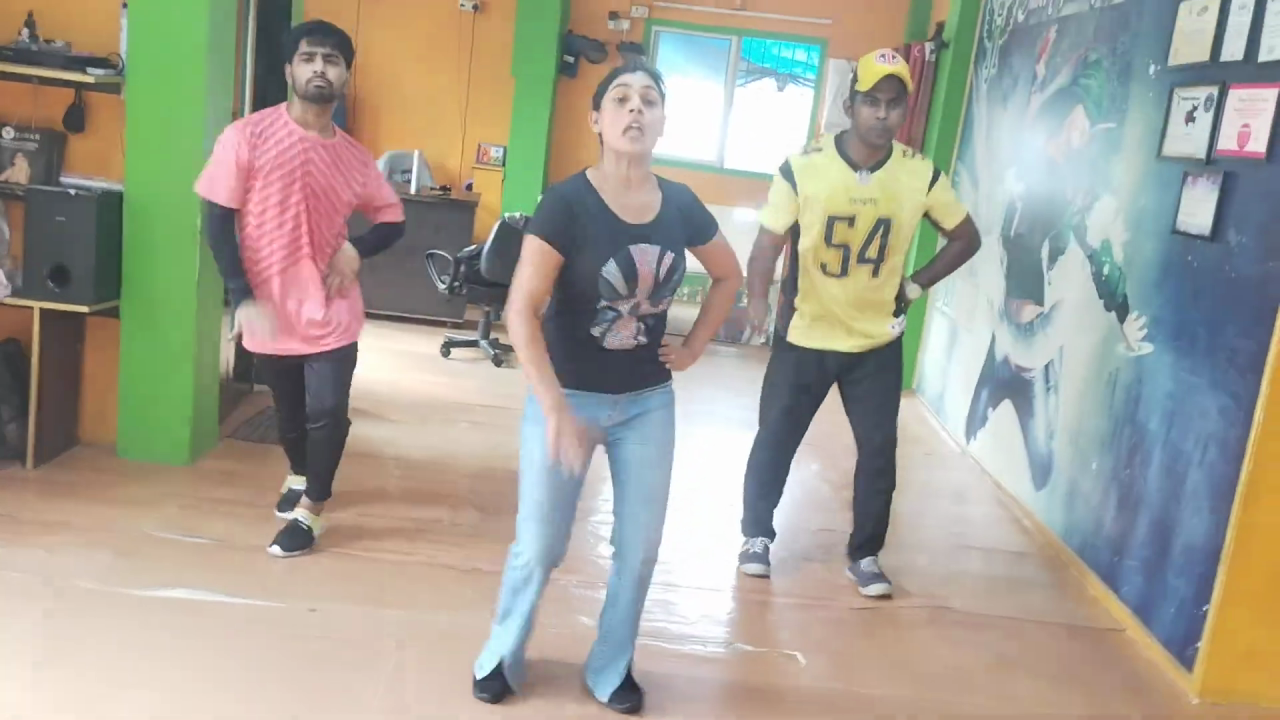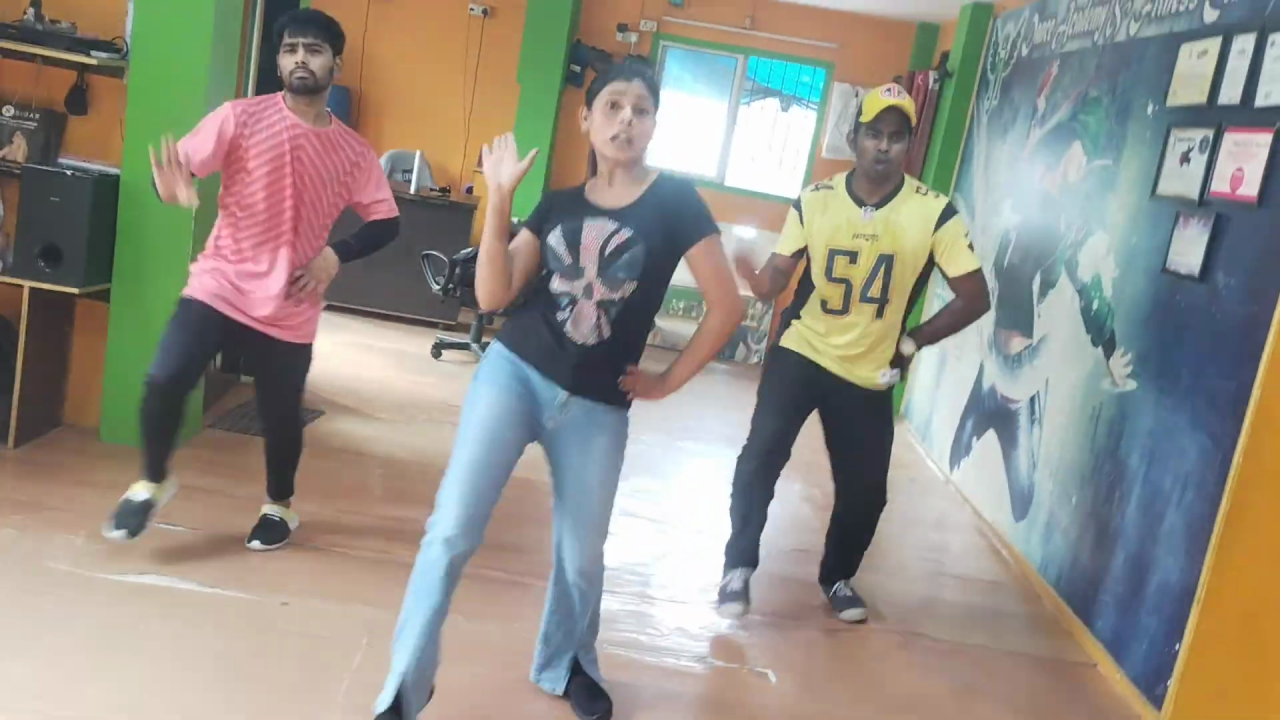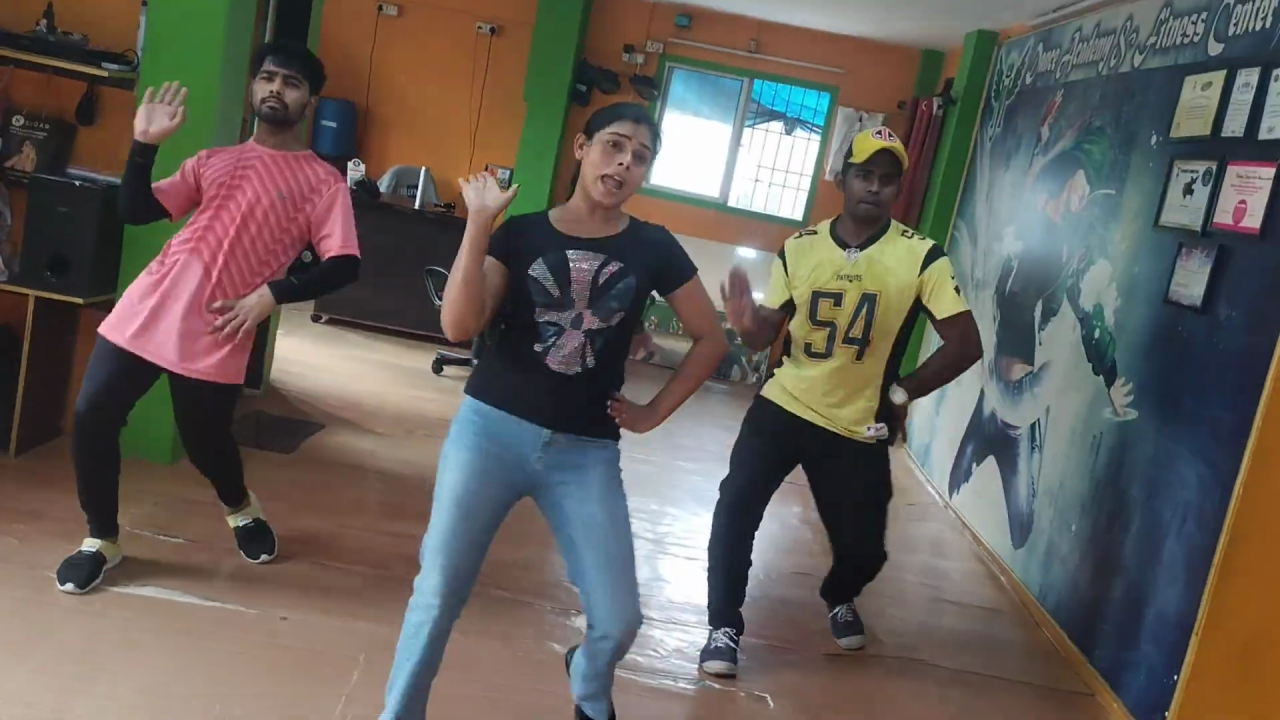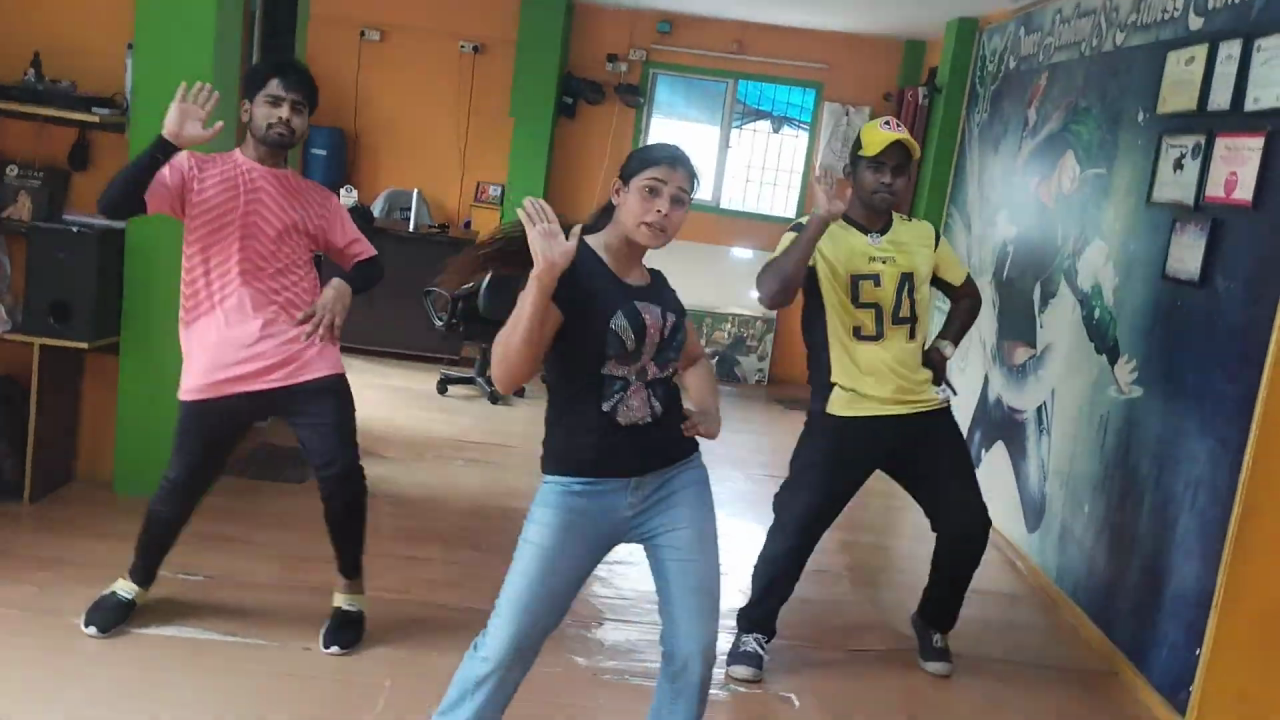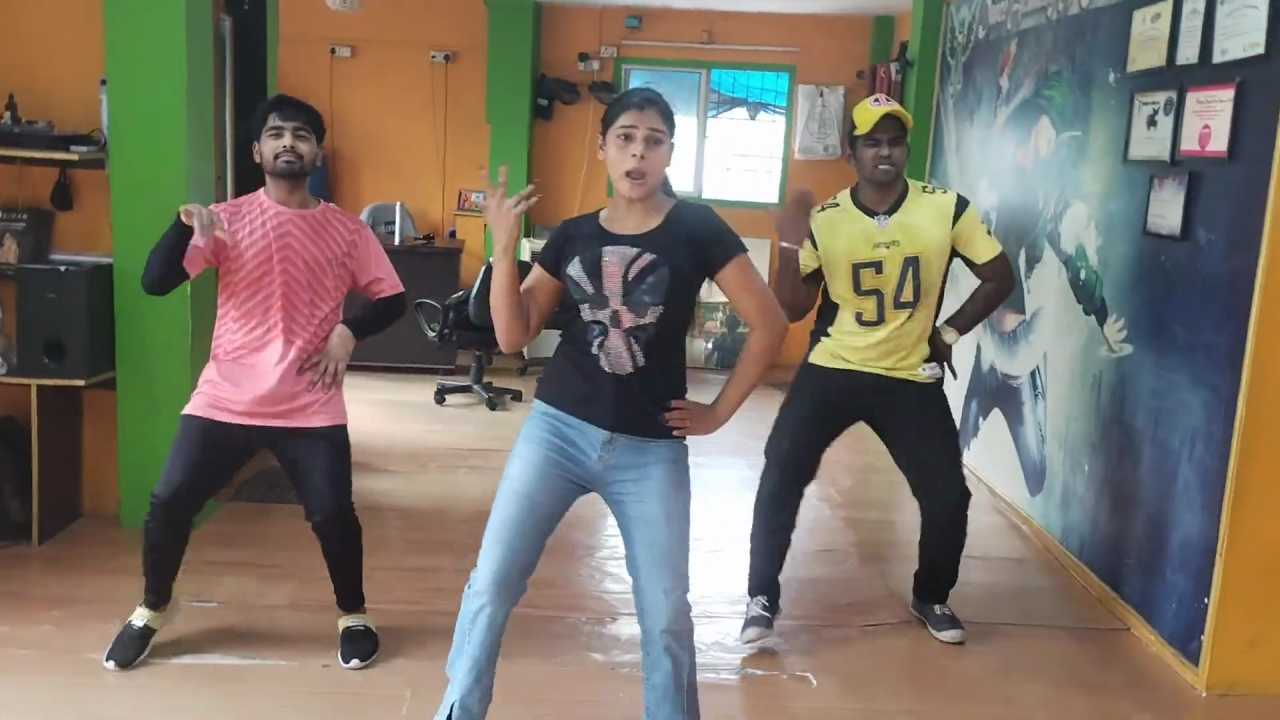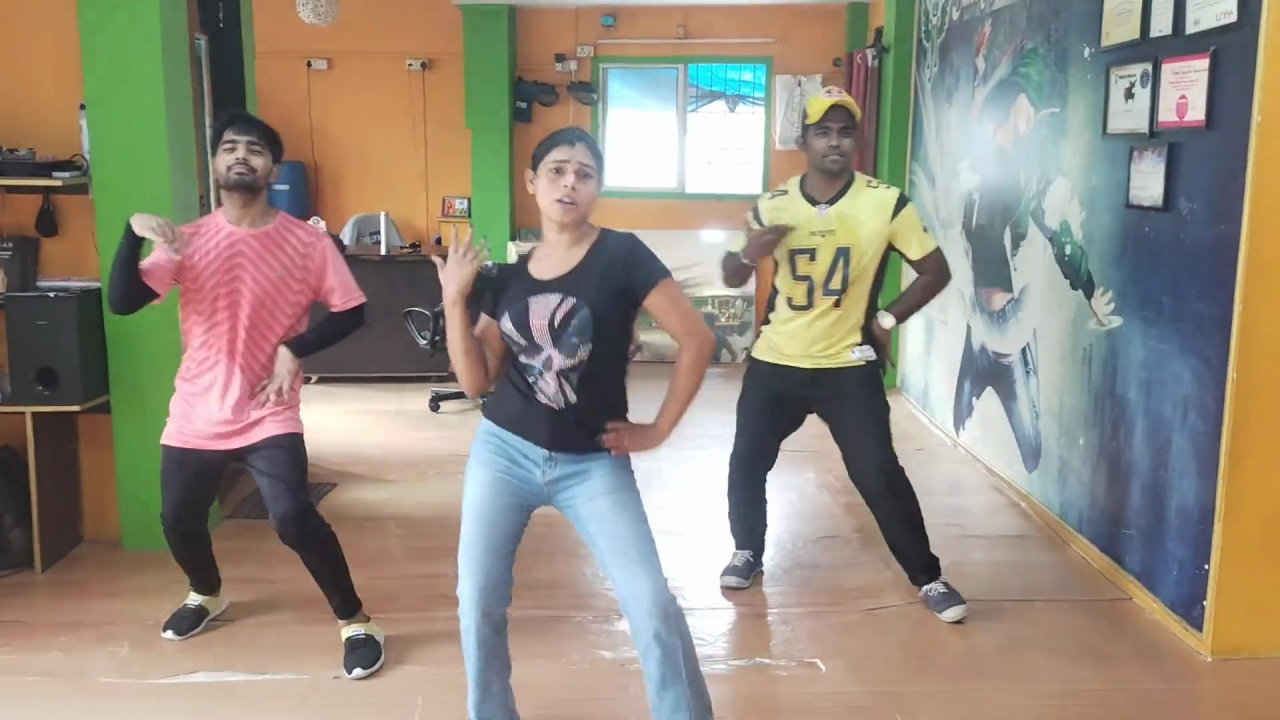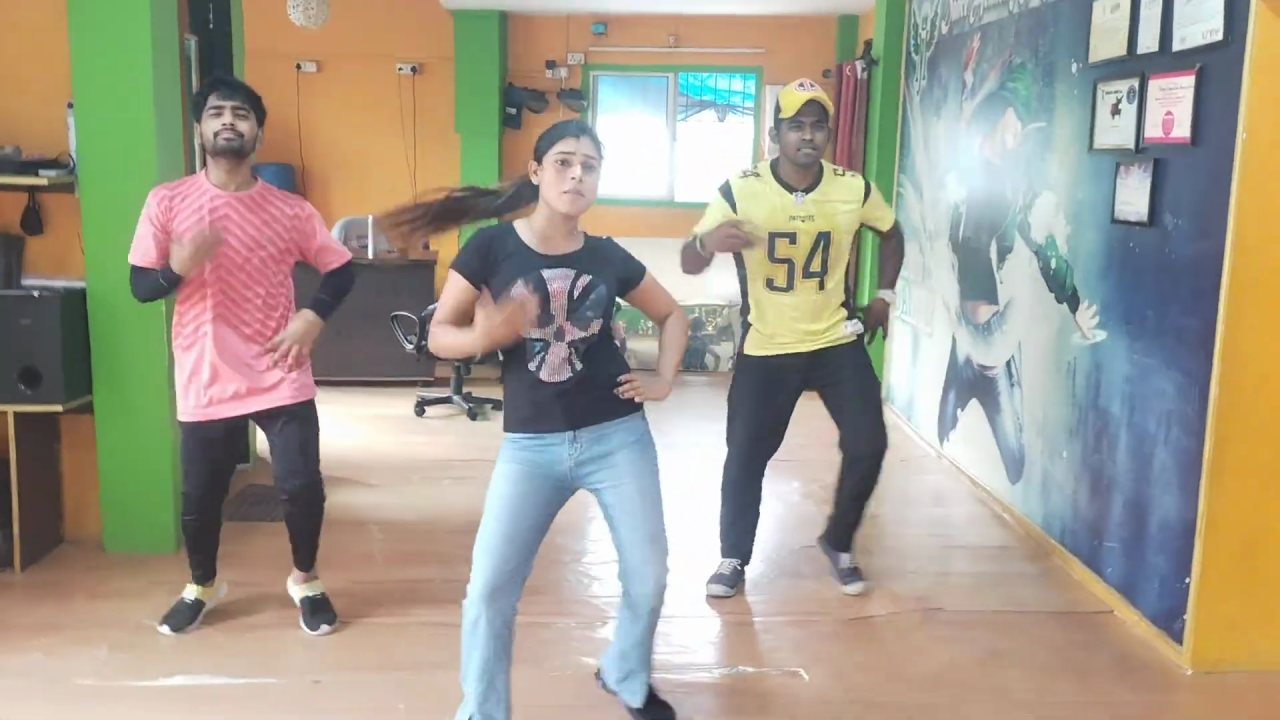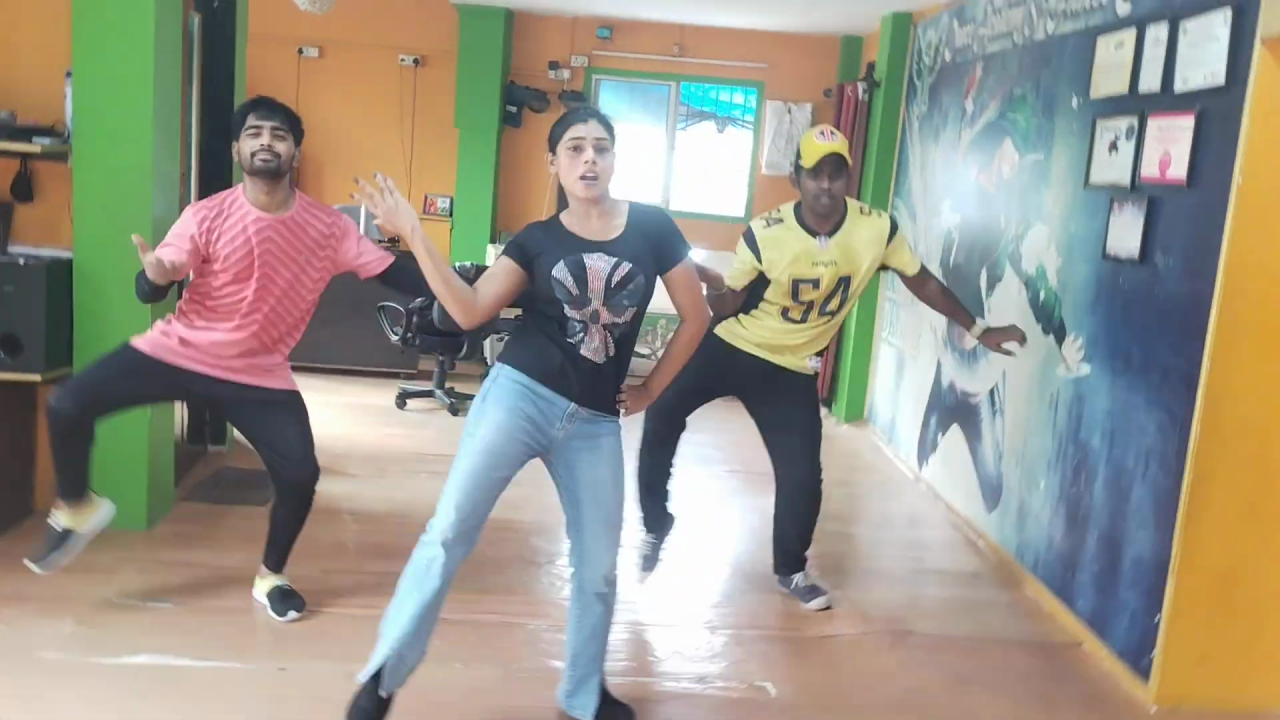
dt=0.3s
person 1, frame 1
left shoulder: (682, 205)
right shoulder: (567, 204)
left elbow: (730, 278)
right elbow: (523, 314)
left wrist: (691, 347)
right wrist: (556, 414)
left hip: (645, 401)
right hip: (567, 394)
left knee: (640, 547)
right knee: (539, 547)
left ankle: (610, 667)
right ankle: (503, 654)
person 1, frame 2
left shoulder: (675, 201)
right shoulder: (558, 204)
left elbow: (728, 305)
right elbow: (492, 297)
left wrist: (668, 381)
right wrist: (498, 200)
left hip: (596, 406)
right hip: (514, 373)
left knee: (581, 557)
right knee: (453, 528)
left ankle: (568, 666)
person 1, frame 3
left shoulder: (654, 246)
right shoulder: (522, 231)
left elbow: (710, 336)
right elbow: (458, 325)
left wrist: (658, 406)
right wrist: (478, 225)
left hip: (588, 448)
right hip: (495, 425)
left knee: (618, 613)
right knee: (439, 591)
person 1, frame 4
left shoulder: (661, 290)
right shoulder: (568, 269)
left elbow: (696, 359)
right elbow: (507, 375)
left wrist: (710, 413)
right wrist: (543, 276)
left hip: (676, 484)
right hip: (579, 488)
left knee: (694, 648)
right knee: (507, 642)
person 1, frame 5
left shoulder: (698, 228)
right shoulder: (571, 237)
left elbow: (768, 322)
right elbow: (512, 337)
left wrist: (718, 412)
right wrist: (503, 246)
left hip: (648, 446)
right hip: (556, 429)
left knee: (665, 612)
right knee: (493, 582)
person 1, frame 6
left shoulder: (622, 256)
right shoulder: (506, 278)
left elbow: (697, 341)
right elbow: (476, 381)
left wrist: (657, 431)
right wrist: (453, 300)
left hip: (588, 464)
right hip: (503, 449)
left knee: (652, 603)
right knee: (479, 601)
person 1, frame 7
left shoulder: (609, 255)
right shoulder: (491, 248)
left elbow: (672, 316)
right elbow: (438, 336)
left wrist: (660, 383)
right wrist: (484, 332)
left hip: (616, 437)
right hip: (532, 444)
left knee: (648, 579)
right knee: (491, 586)
person 1, frame 8
left shoulder: (653, 227)
right shoulder: (536, 239)
left elbow: (696, 313)
right elbow: (471, 312)
left wrist: (651, 391)
right wrist: (415, 234)
left hip: (594, 421)
right hip: (520, 395)
left knee: (599, 567)
right knee: (450, 531)
person 2, frame 1
left shoulder: (357, 159)
right shoulder: (247, 136)
left elbow: (392, 224)
right elbow: (218, 220)
left wrist: (354, 249)
right wrist: (245, 297)
left hip: (331, 312)
right hip: (268, 310)
left knee: (327, 415)
right knee: (291, 412)
left ankle: (308, 509)
right ankle: (299, 474)
person 2, frame 2
left shoulder: (354, 150)
right shoulder: (240, 117)
left elbow: (386, 221)
right elbow: (179, 167)
left wrist: (336, 253)
right wrist: (173, 184)
left hip: (290, 305)
right hip: (221, 282)
left knee: (283, 414)
right knee: (164, 380)
left ankle: (279, 504)
right ankle: (151, 482)
person 2, frame 3
left shoulder: (322, 180)
right shoulder: (212, 161)
left elbow: (345, 265)
right elbow: (135, 210)
left wrist: (272, 293)
right wrist: (143, 144)
left hip: (217, 334)
right hip: (144, 313)
left knee: (204, 445)
right knee: (91, 419)
left ankle: (242, 509)
right ankle: (101, 539)
person 2, frame 4
left shoulder: (318, 200)
right shoulder: (195, 172)
left elbow: (368, 262)
right elbow: (114, 206)
left wrist: (344, 285)
right wrist: (169, 142)
left hip: (305, 359)
right hip: (218, 362)
left knee: (342, 475)
right knee: (182, 485)
left ankle: (349, 591)
right ankle: (134, 583)
person 2, frame 5
left shoulder: (348, 229)
right shoulder: (225, 219)
left elbow: (391, 298)
right elbow: (154, 284)
left wrist: (350, 328)
right wrist: (182, 223)
left hip: (309, 400)
right hip: (230, 391)
left knee: (332, 512)
right knee: (172, 500)
left ankle: (354, 615)
right ankle: (151, 611)
person 2, frame 6
left shoulder: (307, 242)
right shoulder: (186, 240)
left elbow: (351, 312)
right elbow: (120, 303)
left wrist: (293, 349)
right wrist: (132, 236)
left hip: (267, 410)
right hip: (199, 408)
left knee: (293, 517)
right knee: (179, 518)
left ankle: (356, 621)
right ankle: (206, 594)
person 2, frame 7
left shoulder: (289, 210)
right shoulder: (167, 201)
left elbow: (340, 269)
right elbow: (140, 283)
left wrist: (314, 313)
right wrist: (177, 269)
left hip: (280, 377)
right hip: (205, 378)
left knee: (303, 486)
right knee: (201, 494)
left ankle: (306, 579)
right ankle: (202, 586)
person 2, frame 8
left shoulder: (326, 225)
right shoulder: (205, 216)
left elbow: (389, 270)
right elbow: (150, 292)
right wrist: (155, 274)
left hip: (260, 371)
right hip: (181, 348)
left knee: (300, 475)
right knee: (68, 402)
left ankle: (271, 576)
right ankle: (76, 508)
person 3, frame 1
left shoulder: (922, 174)
right shoulder: (803, 167)
left elbow: (966, 239)
right elbow: (767, 246)
left wrist: (912, 285)
right wrist: (756, 298)
left hip: (876, 343)
right hip: (804, 339)
left knee: (879, 452)
right knee: (774, 442)
left ankle: (864, 552)
right ankle: (757, 534)
person 3, frame 2
left shoulder: (935, 212)
right shoulder: (815, 201)
left elbow: (974, 297)
right elbow: (775, 277)
left wrist: (909, 343)
right wrist: (758, 279)
left hip: (867, 376)
right hip: (801, 354)
left knee: (865, 490)
right knee: (762, 455)
left ankle: (837, 576)
right ankle: (738, 565)
person 3, frame 3
left shoulder: (920, 256)
right shoulder: (798, 247)
left elbow: (965, 342)
right elbow: (765, 330)
left wrist: (896, 397)
right wrist: (744, 318)
left hip: (860, 427)
right hip: (783, 408)
left knee: (862, 547)
right knee: (735, 508)
left ankle: (838, 598)
right ankle: (724, 626)
person 3, frame 4
left shoulder: (924, 236)
right shoulder: (813, 235)
left elbow: (968, 295)
right elbow: (770, 293)
left wrist: (943, 347)
right wrist: (819, 222)
left hip: (922, 412)
right hip: (844, 414)
left knee: (968, 525)
right knee: (796, 526)
left ankle: (932, 626)
right ankle: (754, 630)
person 3, frame 5
left shoulder: (948, 207)
right shoulder: (824, 219)
left elbow: (1000, 276)
right elbow: (794, 307)
left wrist: (948, 331)
right wrist: (791, 247)
left hip: (911, 376)
right hip: (834, 367)
left knee: (947, 494)
right knee: (784, 465)
left ankle: (931, 599)
right ankle: (762, 597)
person 3, frame 6
left shoulder: (887, 202)
right shoulder: (773, 204)
left elbow: (936, 271)
right elbow: (732, 278)
left wrist: (886, 318)
right wrist: (749, 253)
left hip: (848, 364)
right hip: (775, 361)
left knee: (879, 473)
right knee: (746, 465)
left ankle: (927, 576)
right ankle: (747, 551)
person 3, frame 7
left shoulder: (854, 187)
right shoulder: (740, 189)
left elbow: (891, 236)
right elbow: (690, 260)
left wrist: (883, 294)
right wrist: (717, 238)
left hip: (838, 341)
right hip: (766, 348)
left knee: (868, 443)
right knee: (746, 457)
left ankle: (838, 547)
right ankle: (734, 558)
person 3, frame 8
left shoulder: (877, 228)
right shoulder: (764, 232)
left elbow: (922, 281)
right elbow: (719, 301)
left wrist: (977, 329)
right wrist: (712, 283)
left hip: (791, 370)
right hip: (730, 346)
left knee: (802, 477)
right knee: (661, 418)
left ankle: (791, 570)
right ankle: (656, 526)
person 4, frame 1
left shoulder: (1087, 188)
right shoulder: (1031, 165)
left elbow: (1104, 260)
left wrist: (1124, 318)
left hip: (1041, 330)
right hip: (1008, 323)
left knee: (1038, 443)
right knee: (974, 425)
person 4, frame 2
left shoulder: (1080, 226)
right shoulder: (1025, 200)
left elbow: (1094, 296)
left wrist: (1111, 355)
left hip: (1029, 363)
right hip: (997, 352)
left knee: (1021, 476)
right knee: (959, 453)
person 4, frame 3
left shoulder: (1084, 253)
right shoulder: (1028, 230)
left elbow: (1095, 324)
left wrist: (1111, 383)
left hip: (1029, 392)
right hip: (996, 383)
left knee: (1020, 500)
right knee: (957, 480)
person 4, frame 4
left shoulder: (1079, 236)
right shoulder: (1020, 215)
left elbow: (1095, 305)
left wrist: (1115, 362)
left hip: (1033, 378)
right hip: (1000, 369)
left knee: (1032, 489)
right knee: (968, 462)
person 4, frame 5
left shoulder: (1060, 202)
right shoulder: (1001, 183)
left elbow: (1080, 265)
left wrist: (1105, 321)
left hip: (1025, 345)
right hip: (991, 337)
left knee: (1032, 454)
right knee: (966, 437)
person 4, frame 6
left shoulder: (1041, 179)
right shoulder: (982, 166)
left elbow: (1065, 242)
left wrist: (1091, 294)
left hip: (1013, 319)
right hip: (980, 317)
left knee: (1027, 439)
right knee: (961, 424)
person 4, frame 7
left shoulder: (1028, 190)
right shoulder: (969, 179)
left elbow: (1051, 254)
left wrist: (1076, 307)
left hip: (999, 331)
right hip: (965, 327)
left knee: (1009, 440)
right knee: (945, 429)
person 4, frame 8
left shoulder: (1021, 222)
right shoulder: (965, 204)
left elbow: (1040, 286)
left wrist: (1063, 341)
left hip: (984, 364)
right hip: (951, 354)
left knee: (988, 470)
right knee: (925, 452)
